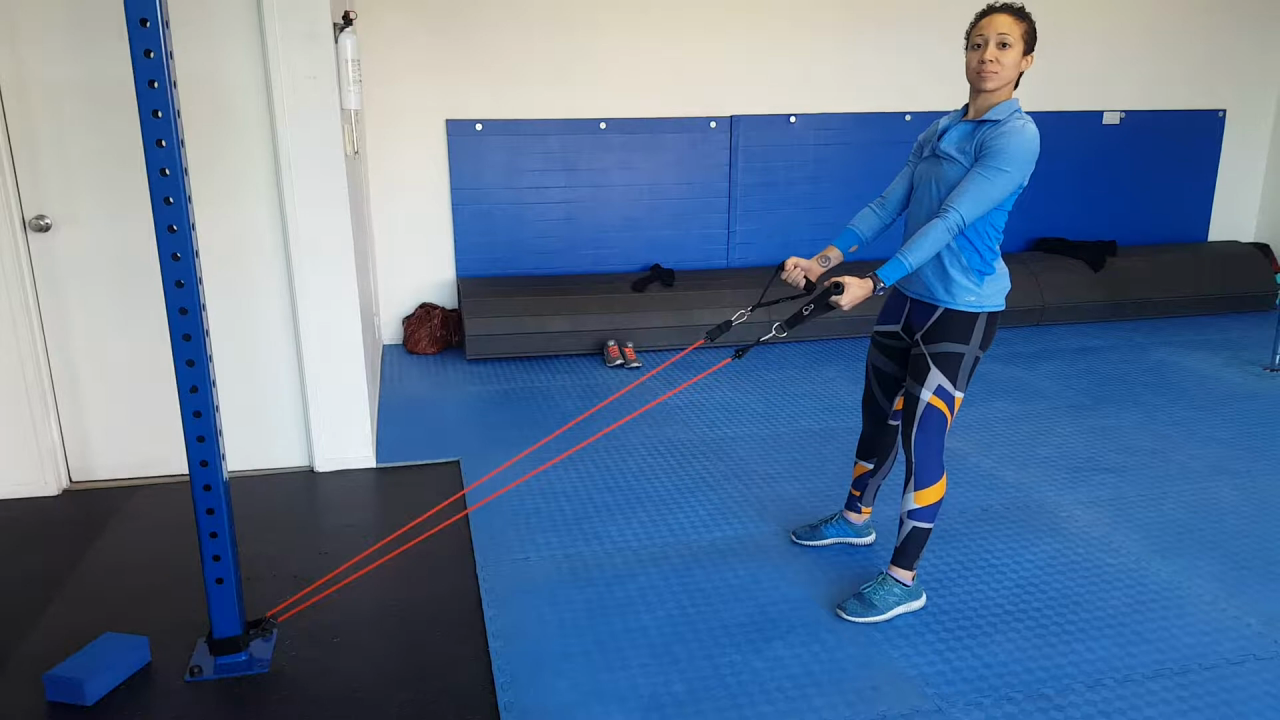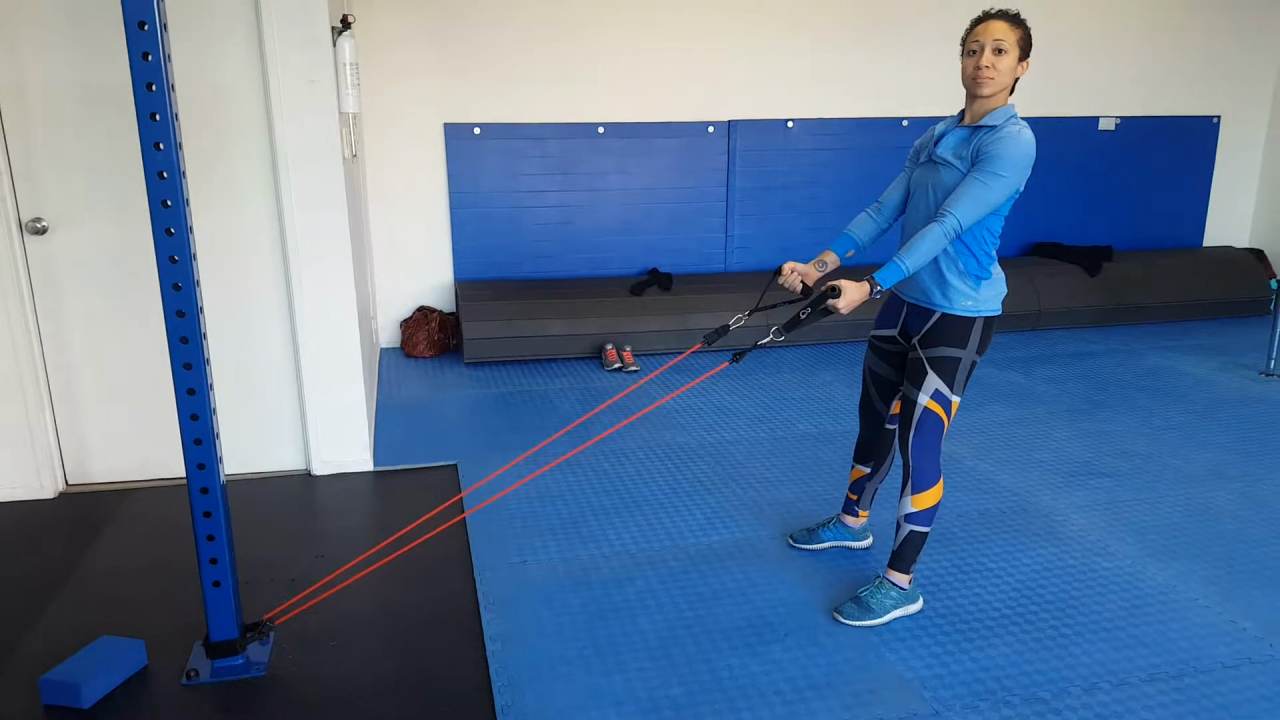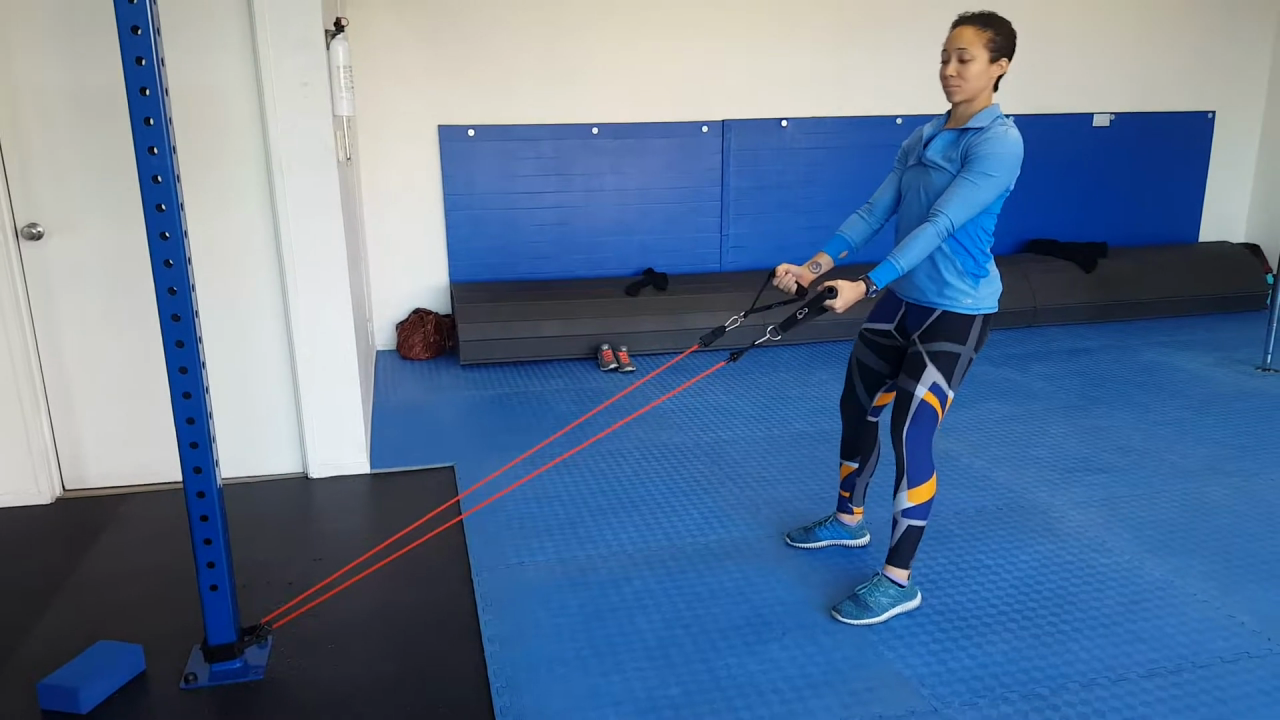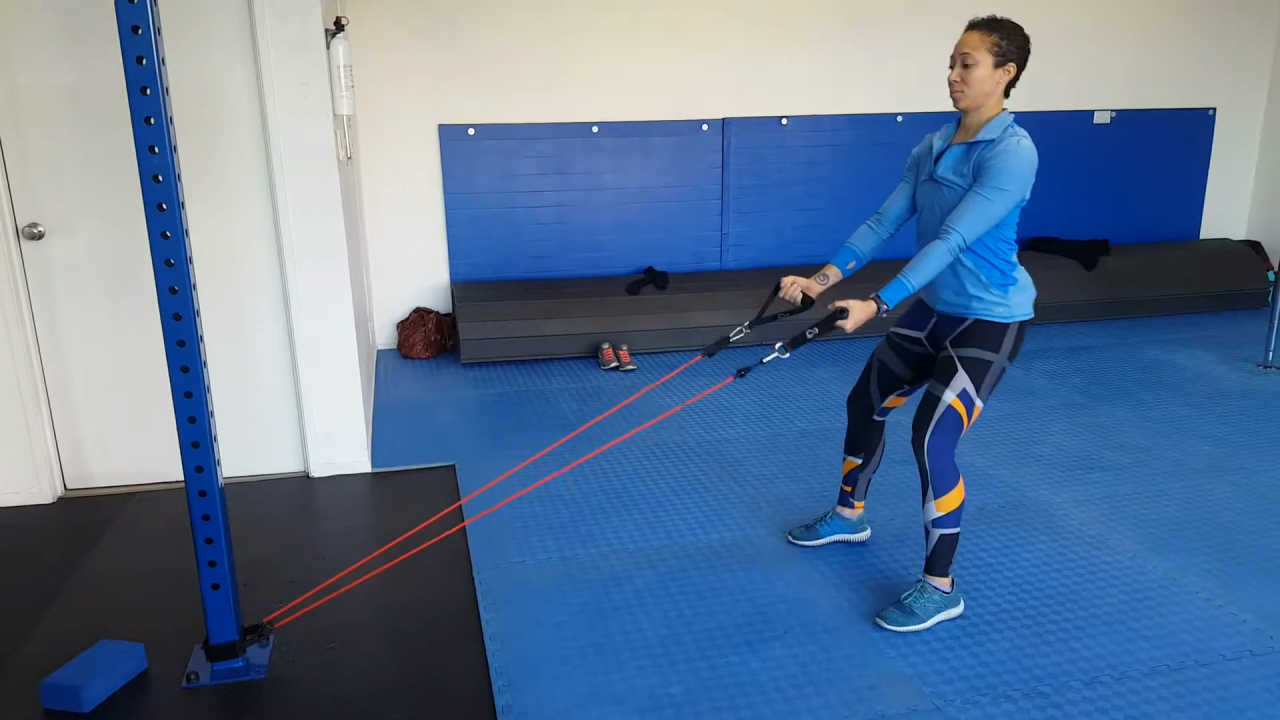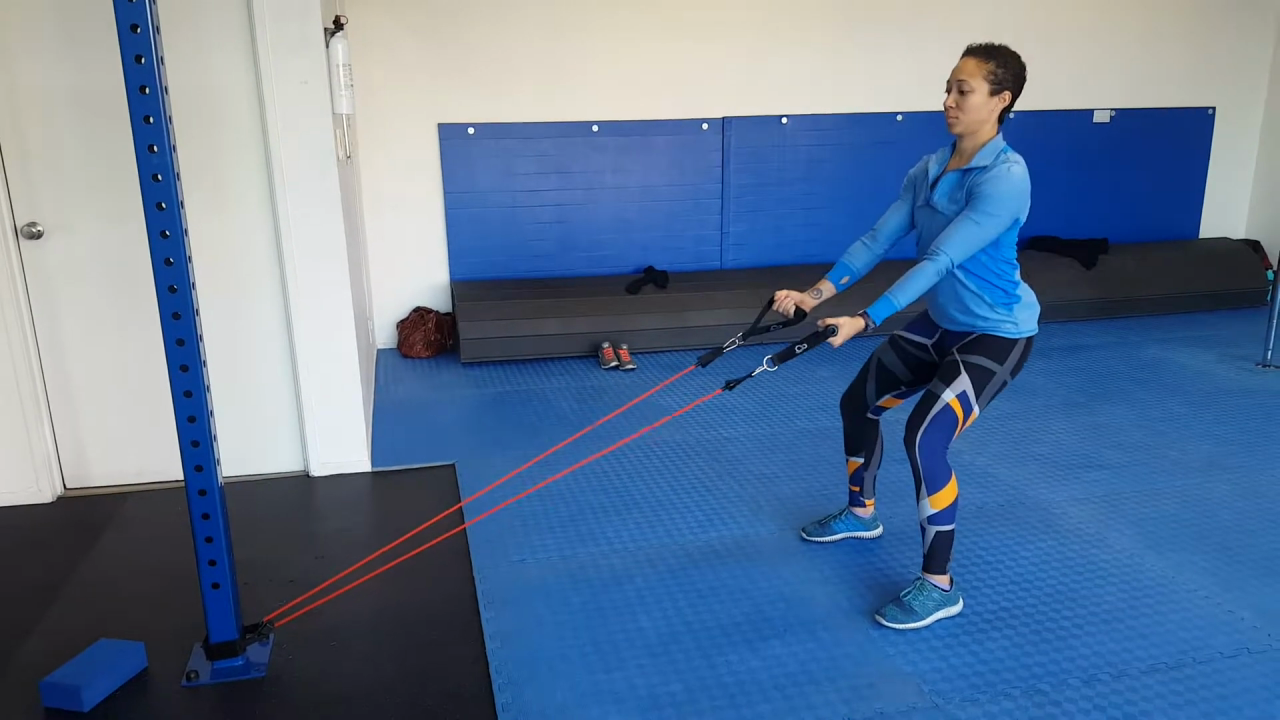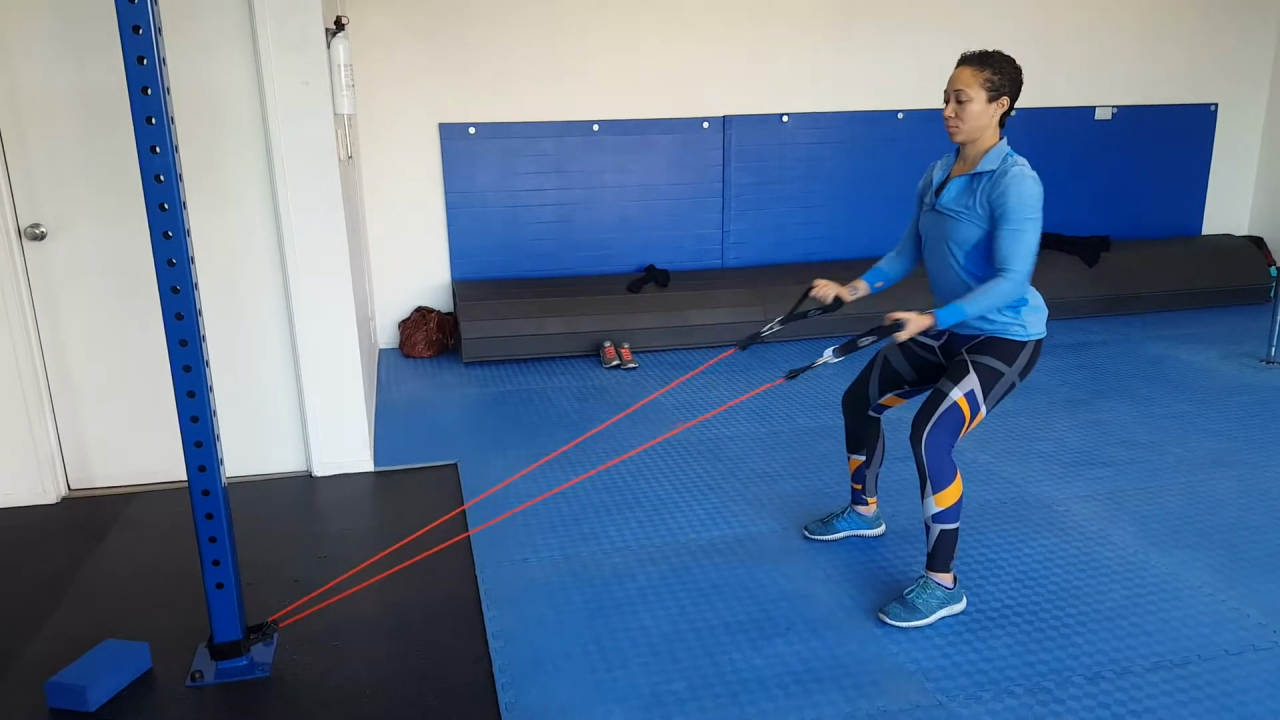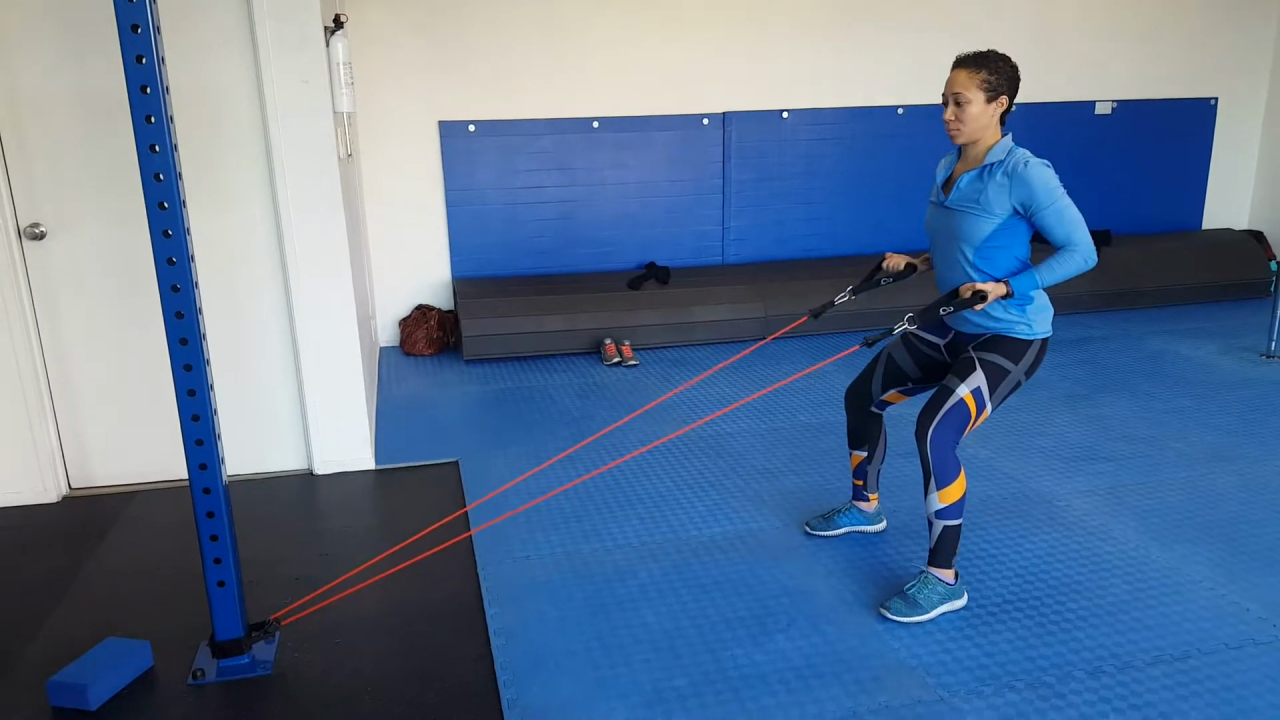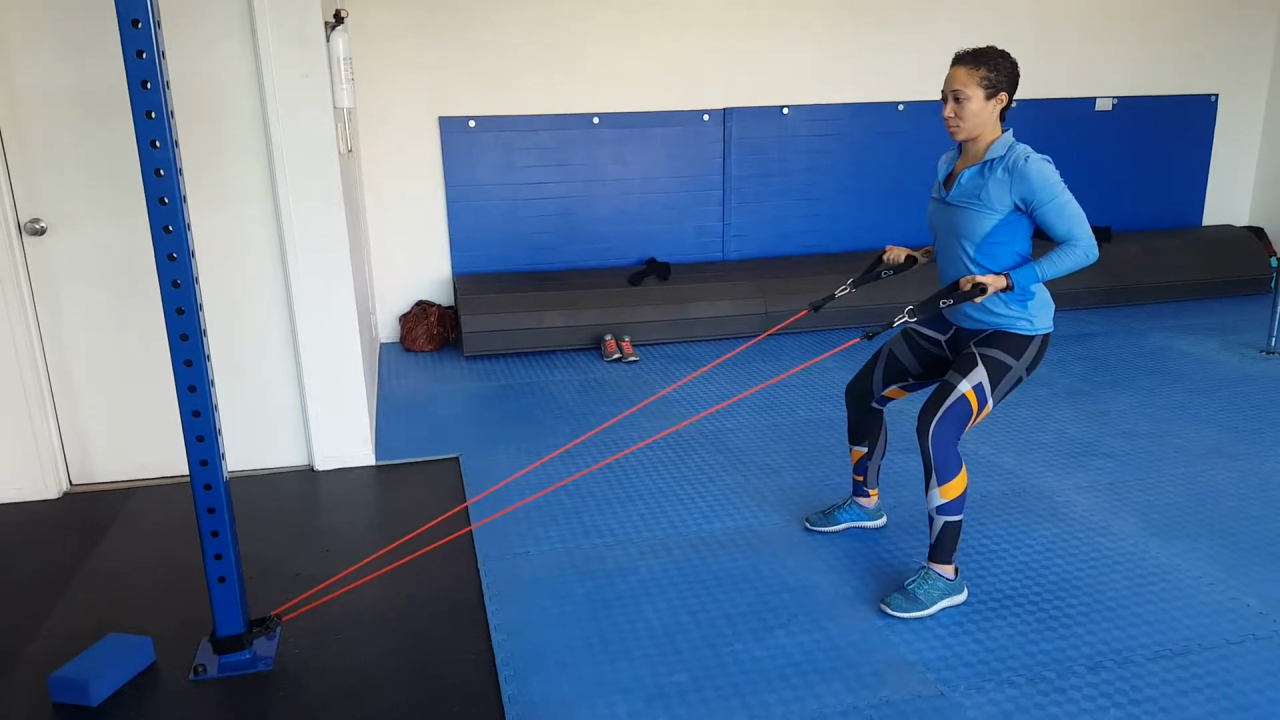
dt=0.4s
person 1, frame 1
left shoulder: (1016, 136)
right shoulder: (937, 131)
left elbow: (950, 222)
right elbow: (887, 206)
left wrist: (871, 283)
right wrist: (824, 260)
left hip: (962, 309)
right hip: (907, 296)
left knee: (921, 433)
right knee: (878, 411)
left ankle: (903, 579)
right ankle: (854, 519)
person 1, frame 2
left shoulder: (1012, 142)
right shoulder: (934, 137)
left elbow: (947, 226)
right elbow: (883, 210)
left wrist: (869, 286)
right wrist: (821, 264)
left hip: (959, 313)
right hip: (904, 301)
left knee: (918, 437)
right knee: (875, 416)
left ankle: (900, 583)
right ankle: (852, 522)
person 1, frame 3
left shoulder: (999, 143)
right shoulder: (921, 138)
left elbow: (939, 226)
right elbow: (874, 212)
left wrist: (863, 285)
right wrist: (815, 266)
left hip: (957, 310)
right hip: (901, 298)
left knee: (910, 432)
right knee: (857, 405)
left ankle: (897, 576)
right ankle: (848, 519)
person 1, frame 4
left shoulder: (1012, 154)
right shoulder: (932, 147)
left elbow: (952, 241)
right elbow: (884, 222)
left wrist: (876, 304)
right wrist: (822, 279)
left hip: (990, 320)
right hip: (933, 308)
left knee: (932, 437)
right knee: (865, 402)
left ankle: (939, 586)
right ankle: (850, 514)
person 1, frame 5
left shoulder: (1005, 178)
right shoulder: (928, 170)
left elbow: (938, 262)
right elbow: (877, 240)
left wrist: (863, 320)
right wrist: (815, 294)
left hip: (996, 334)
right hip: (940, 323)
left knee: (924, 437)
right knee: (858, 402)
left ankle: (939, 585)
right ankle: (861, 512)
person 1, frame 6
left shoulder: (1014, 181)
right shoulder: (936, 175)
left elbow: (1013, 281)
right elbow: (908, 254)
left wrist: (926, 319)
right wrist: (852, 290)
left hip: (1004, 337)
right hip: (946, 330)
left knee: (929, 435)
right knee: (859, 400)
left ankle: (942, 583)
right ankle: (864, 510)
person 1, frame 7
left shoulder: (1025, 174)
right shoulder: (946, 170)
left elbow: (1081, 252)
left wrist: (1005, 288)
right wrist: (917, 264)
left hip: (1011, 335)
right hip: (953, 326)
left knee: (934, 430)
right knee: (862, 395)
left ankle: (944, 579)
right ankle: (865, 506)
person 1, frame 8
left shoulder: (1027, 170)
right shoulder: (948, 165)
left elbow: (1082, 247)
left wrist: (1005, 280)
right wrist: (918, 255)
left hip: (1011, 330)
right hip: (954, 320)
left knee: (935, 426)
right knee: (863, 391)
left ankle: (944, 575)
right ankle: (865, 502)
